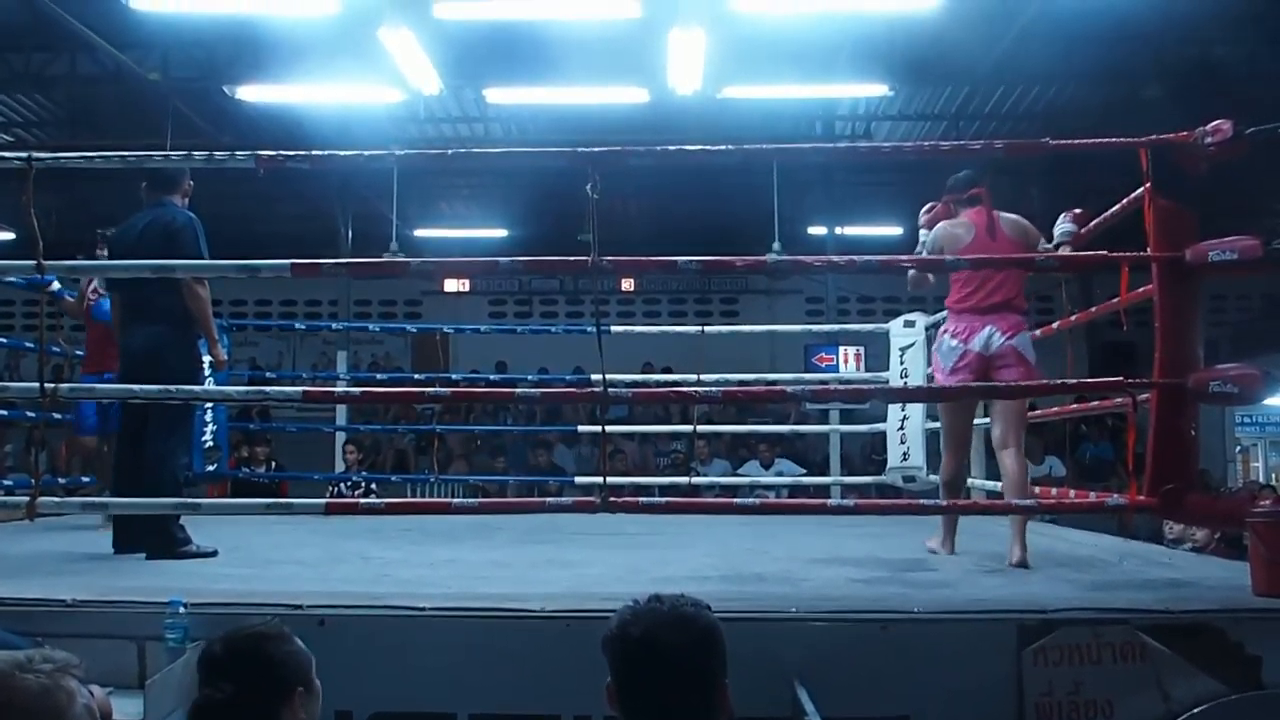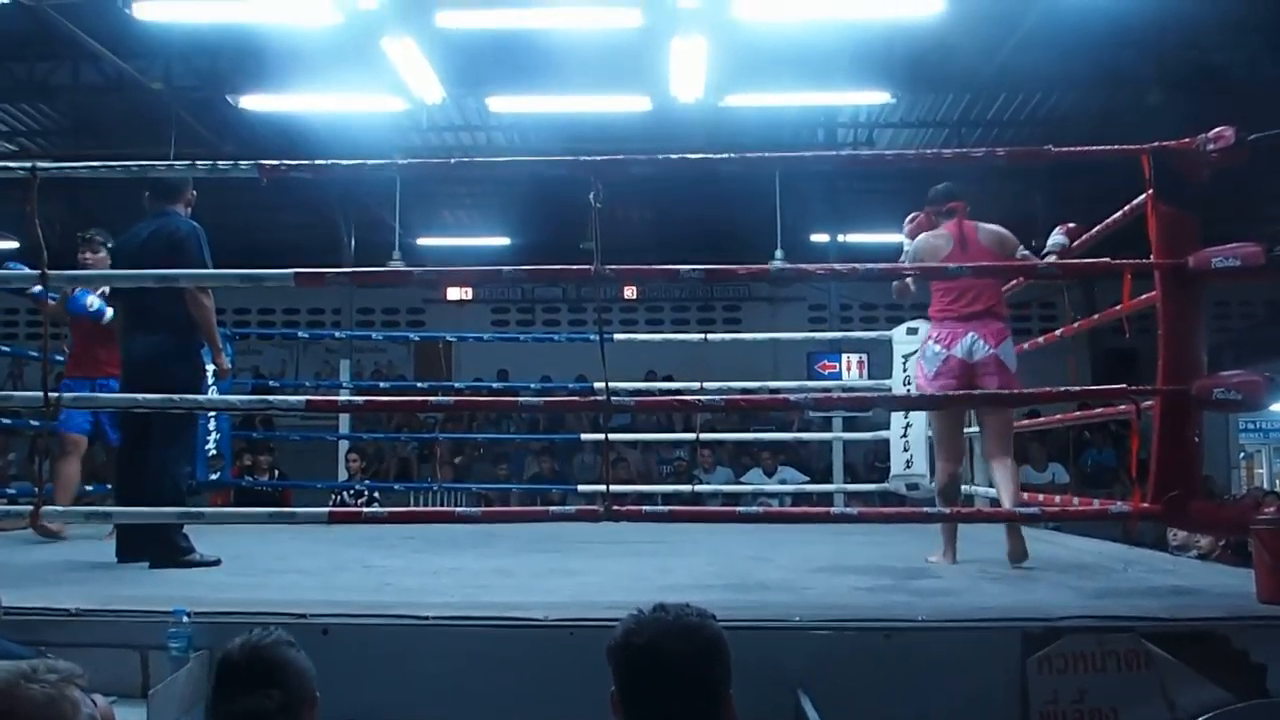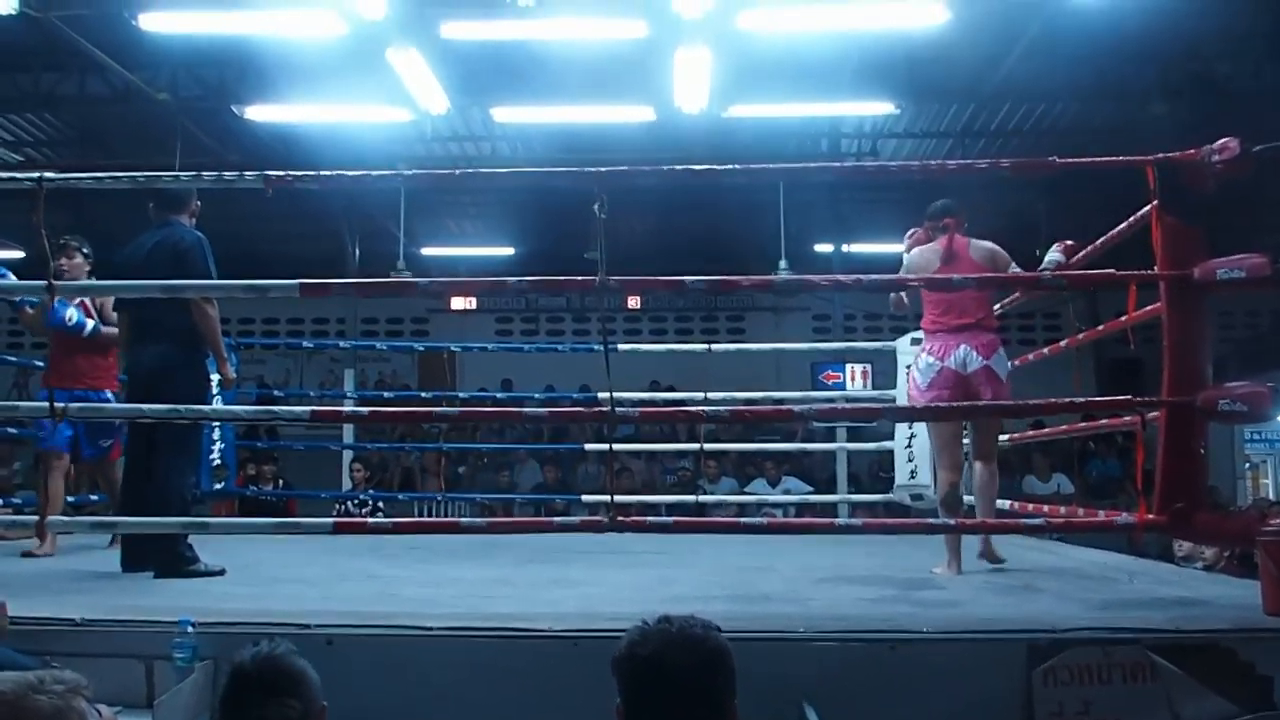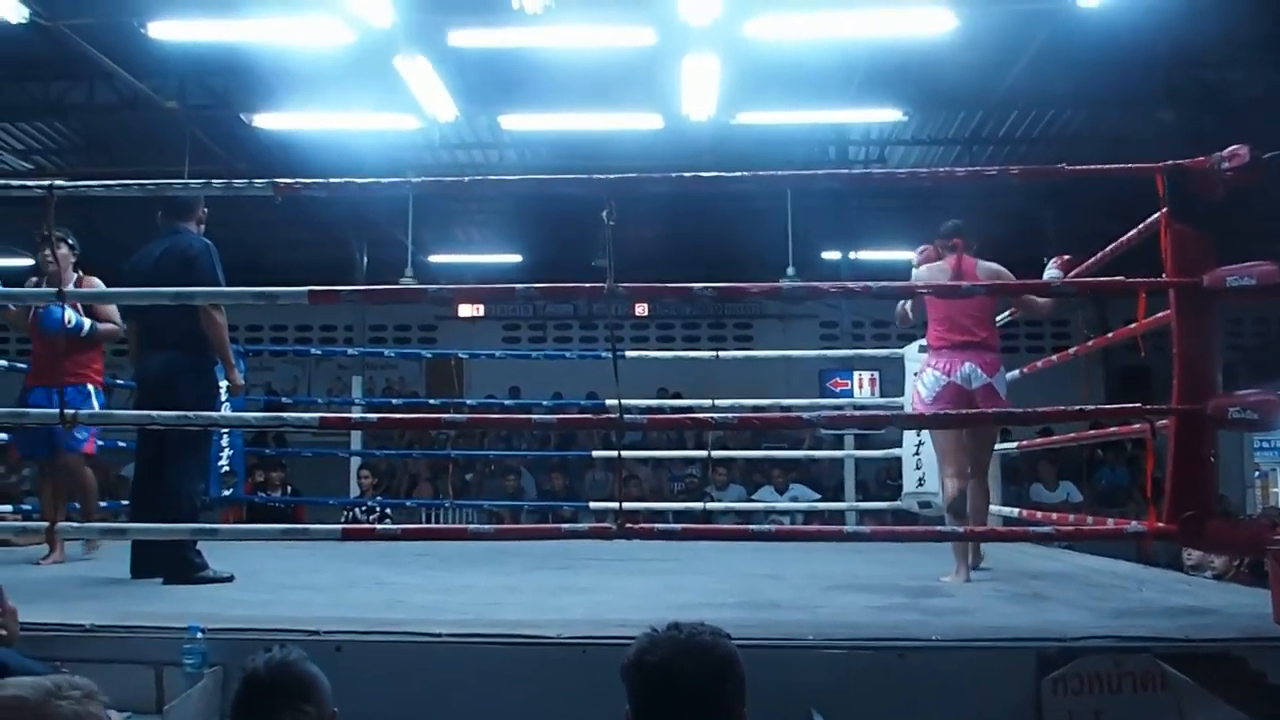
dt=0.2s
person 1, frame 1
left shoulder: (124, 231)
right shoulder: (183, 222)
left elbow: (116, 297)
right elbow: (193, 285)
right wrist: (213, 341)
left hip: (134, 344)
right hip: (172, 343)
left knee: (133, 438)
right knee: (170, 440)
left ankle: (129, 533)
right ankle: (165, 536)
person 1, frame 2
left shoulder: (127, 239)
right shoulder: (186, 231)
left elbow: (119, 305)
right elbow: (197, 295)
right wrist: (217, 350)
left hip: (137, 353)
right hip: (175, 352)
left knee: (134, 446)
right knee: (173, 449)
left ankle: (132, 542)
right ankle: (169, 545)
person 1, frame 3
left shoulder: (132, 250)
right shoulder: (191, 241)
left elbow: (124, 316)
right elbow: (202, 304)
right wrist: (222, 359)
left hip: (142, 363)
right hip: (180, 361)
left knee: (140, 457)
right knee: (178, 459)
left ankle: (137, 551)
right ankle: (173, 554)
person 1, frame 4
left shoulder: (140, 258)
right shoulder: (199, 248)
left elbow: (133, 323)
right elbow: (210, 311)
right wrist: (230, 367)
left hip: (151, 370)
right hip: (189, 368)
left knee: (150, 464)
right knee: (187, 465)
left ankle: (146, 557)
right ankle: (182, 561)
person 2, frame 1
left shoulder: (945, 230)
right shoulder: (1018, 226)
left elbow: (916, 282)
left wrist: (924, 233)
right wrist: (1066, 237)
left hip: (963, 335)
right hip: (1010, 334)
left knee: (955, 448)
right knee: (1009, 445)
left ankle: (946, 537)
right ankle: (1017, 543)
person 2, frame 2
left shoulder: (925, 242)
right shoulder: (996, 236)
left elbow: (900, 291)
right wrist: (1056, 247)
left hip: (945, 345)
right hip: (992, 342)
left knee: (947, 454)
right knee: (998, 449)
left ankle: (948, 548)
right ankle: (1010, 514)
person 2, frame 3
left shoulder: (918, 257)
right shoulder: (987, 251)
left elbow: (897, 304)
left hip: (938, 356)
right hip: (984, 353)
left knee: (948, 462)
right knee: (986, 454)
left ankle: (953, 558)
right ankle: (985, 536)
person 2, frame 4
left shoulder: (925, 274)
right shoulder: (992, 272)
left elbow: (902, 318)
right elbow: (1039, 308)
right wrist: (1053, 277)
left hip: (942, 372)
right hip: (986, 371)
left knee: (953, 472)
right knee: (978, 471)
left ankle: (961, 565)
right ankle: (974, 551)
person 3, frame 1
right shoulder: (90, 282)
right elbow: (77, 312)
right wrist: (52, 288)
right hip: (93, 372)
right knee: (84, 443)
right ankle: (107, 488)
person 3, frame 2
right shoulder: (73, 287)
right elbow: (56, 314)
left wrist: (104, 315)
left hip: (113, 381)
right hip: (77, 379)
left knee: (118, 453)
right knee: (70, 444)
right ankle: (57, 517)
person 3, frame 3
left shoulder: (102, 294)
right shoulder: (52, 294)
left elbow: (122, 334)
right elbow: (37, 325)
left wrist: (85, 326)
left hip: (97, 392)
right hip: (57, 390)
left knee: (103, 465)
right knee: (53, 459)
right ankle: (47, 537)
person 3, frame 4
left shoulder: (90, 286)
right shoulder: (34, 286)
left elbow: (117, 329)
left wrist: (81, 326)
left hip: (80, 386)
right hip: (40, 387)
left knee: (71, 460)
right knee: (48, 465)
left ankle: (91, 524)
right ankle: (55, 545)
